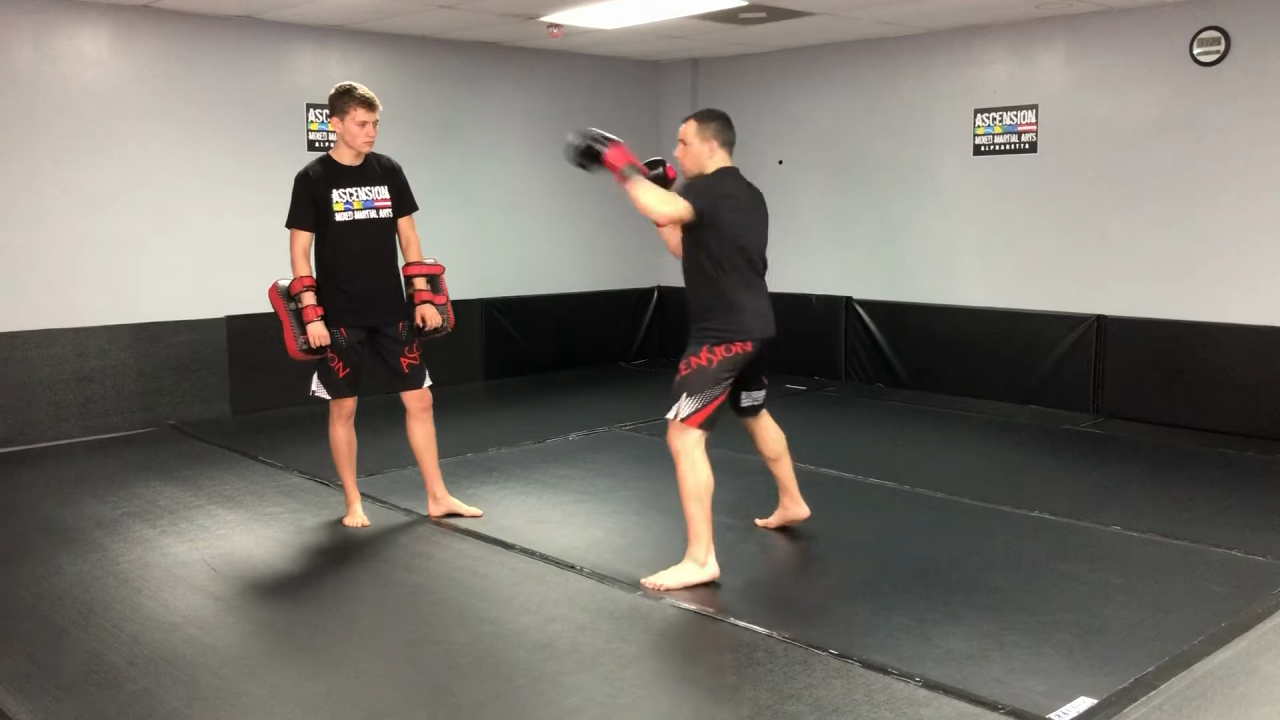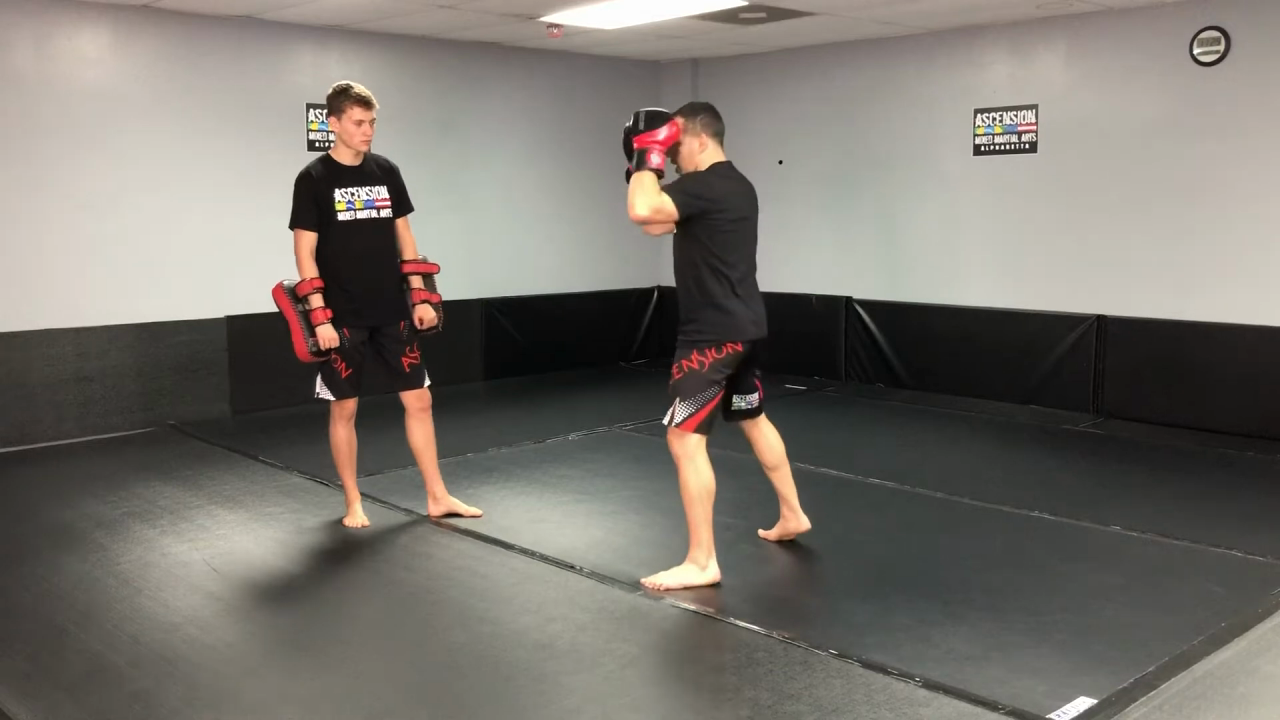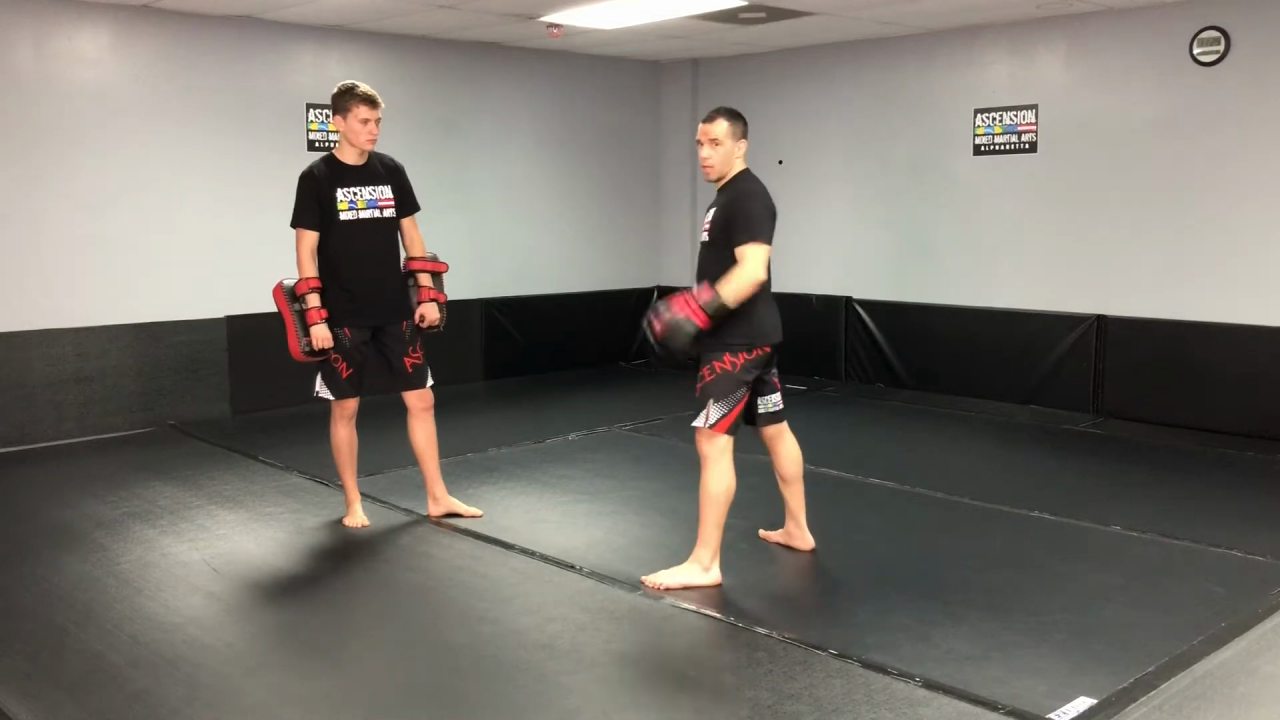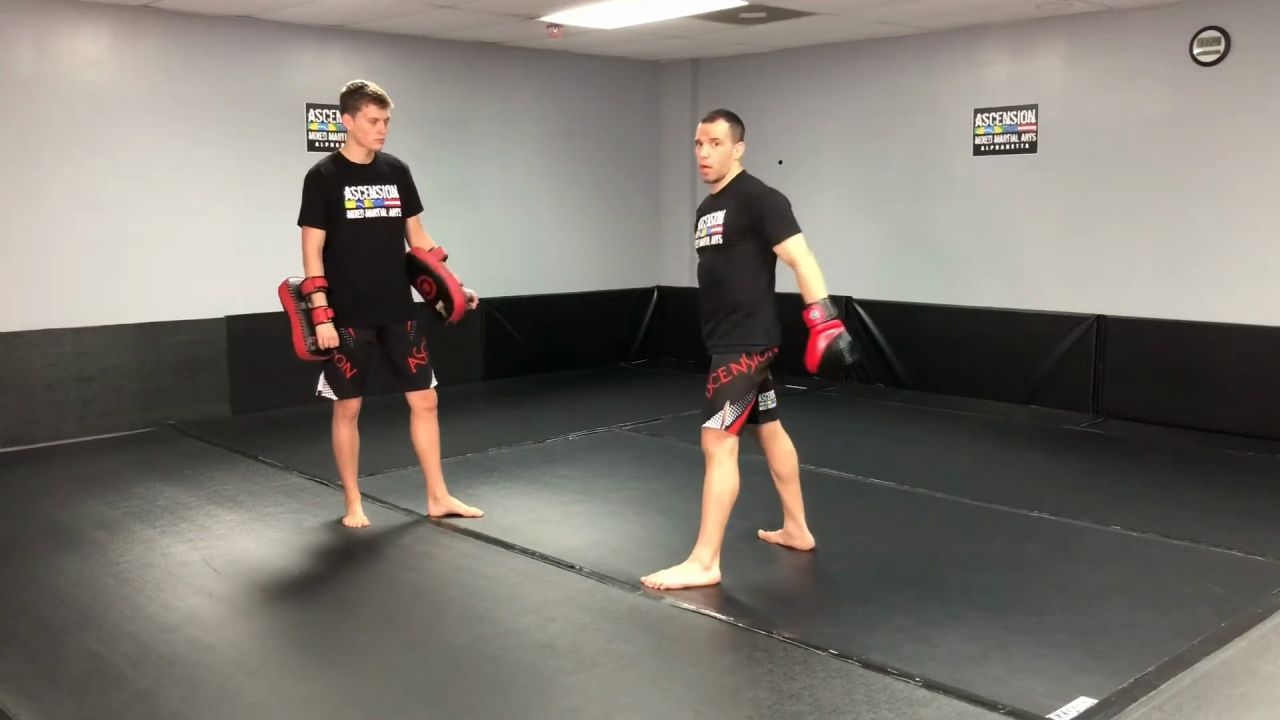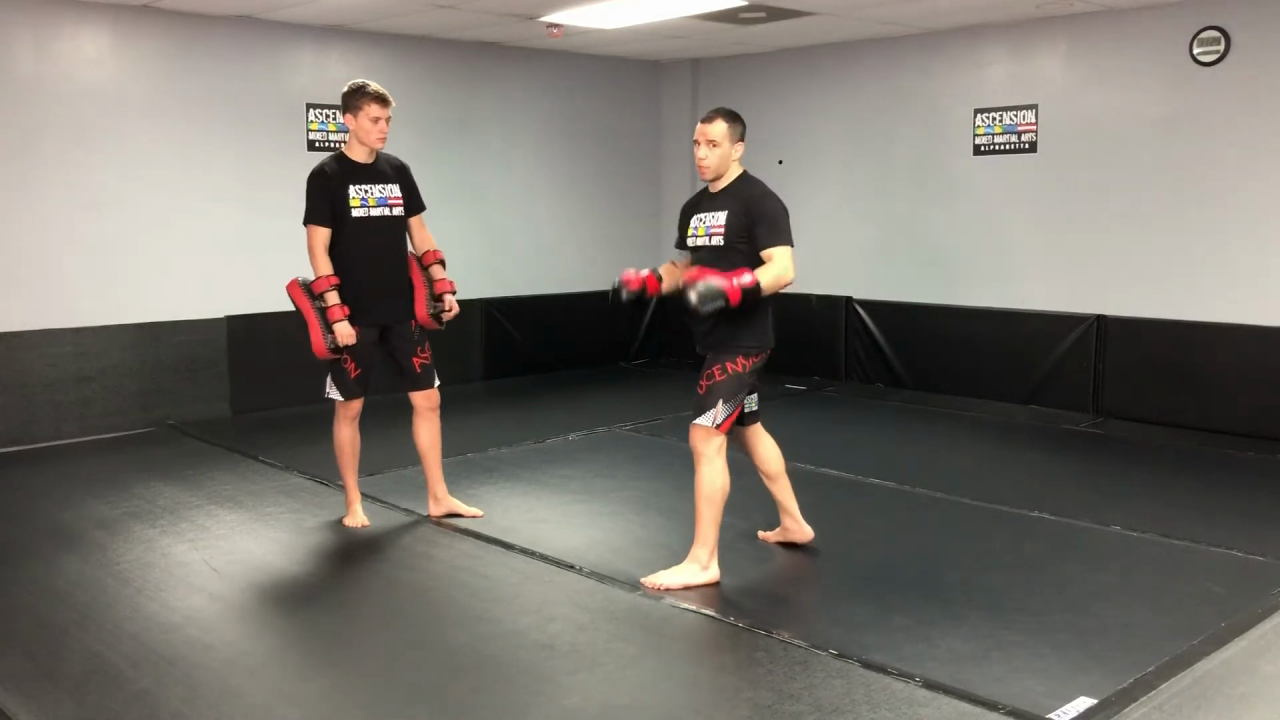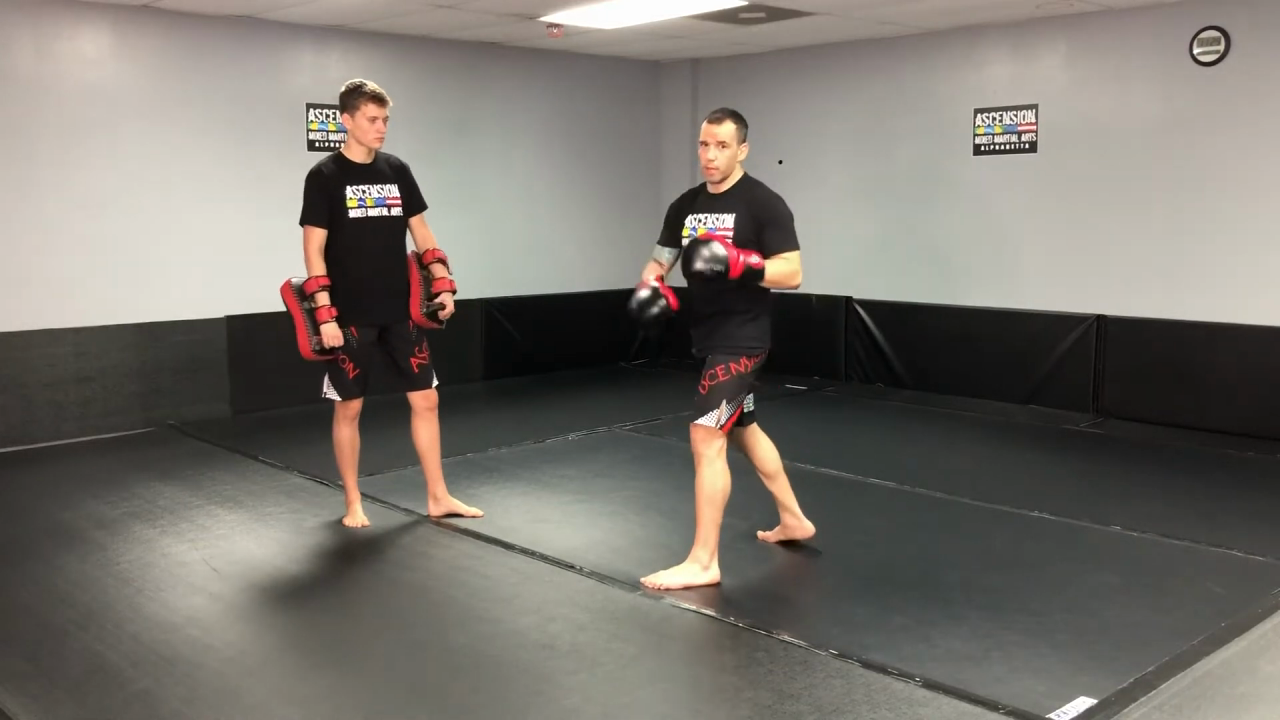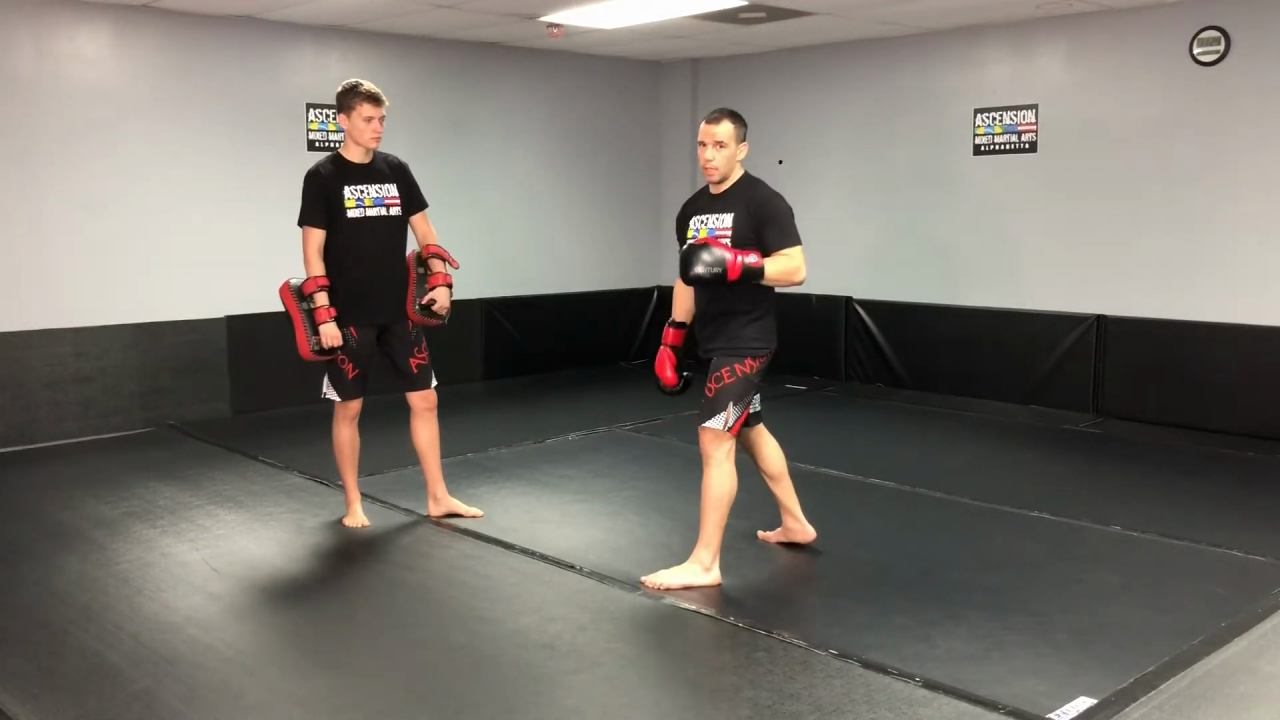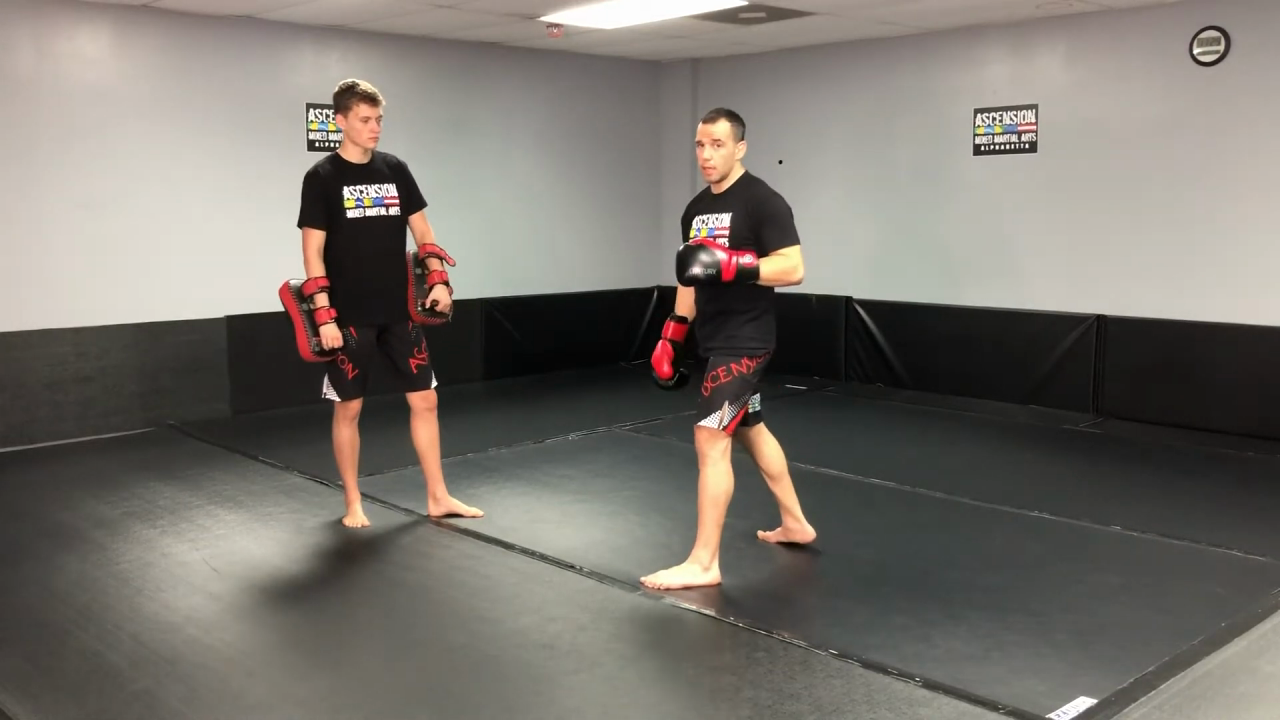
dt=0.4s
person 1, frame 1
left shoulder: (714, 190)
right shoulder: (747, 195)
left elbow: (660, 210)
right elbow: (686, 244)
left wrist: (624, 168)
right wrist: (648, 187)
left hip: (722, 334)
right hip: (751, 326)
left knee: (684, 435)
right knee: (754, 414)
left ankle: (700, 559)
right ankle: (791, 503)
person 1, frame 2
left shoulder: (704, 185)
right shoulder: (735, 185)
left elbow: (641, 210)
right elbow: (660, 222)
left wrist: (649, 154)
right wrist: (646, 165)
left hip: (713, 333)
right hip: (746, 325)
left knee: (684, 438)
right knee: (753, 418)
left ankle: (702, 562)
right ankle: (792, 515)
person 1, frame 3
left shoulder: (746, 196)
right shoulder: (732, 195)
left elbow: (752, 271)
left wrist: (698, 310)
right wrist: (687, 304)
left hip: (739, 339)
right hip: (755, 334)
left knee: (713, 441)
right knee: (774, 427)
left ankle: (704, 563)
right ankle: (797, 529)
person 1, frame 4
left shoulder: (757, 198)
right shoulder: (707, 207)
left elbow: (800, 259)
left wrist: (823, 319)
left hip: (744, 341)
right hip: (728, 339)
left knee: (718, 442)
right knee: (767, 428)
left ankle: (705, 561)
right ankle: (796, 528)
person 1, frame 5
left shoulder: (759, 201)
right shoulder: (694, 206)
left elbow: (783, 269)
right elbow: (681, 268)
left wrist: (731, 287)
right wrist: (647, 281)
left hip: (737, 338)
right hip: (718, 335)
left knee: (706, 438)
right knee: (748, 428)
left ankle: (702, 561)
right ankle: (793, 523)
person 1, frame 6
left shoulder: (764, 204)
right shoulder: (687, 204)
left elbow: (792, 274)
right elbow: (659, 262)
left wrist: (737, 262)
right wrist: (651, 287)
left hip: (740, 339)
right hip: (708, 338)
left knee: (707, 439)
right knee: (744, 429)
left ankle: (703, 562)
right ankle: (793, 520)
person 1, frame 7
left shoulder: (763, 201)
right shoulder: (692, 208)
left elbow: (795, 269)
right elbow: (687, 279)
left wrist: (735, 263)
right wrist: (671, 340)
left hip: (745, 341)
right hip: (715, 340)
left knee: (715, 441)
right knee: (751, 430)
left ankle: (704, 563)
right ankle: (795, 523)
person 1, frame 8
left shoulder: (762, 201)
right shoulder: (697, 208)
left elbow: (792, 269)
left wrist: (731, 265)
right wrist: (672, 335)
left hip: (744, 341)
right hip: (717, 339)
left knee: (710, 439)
right knee: (751, 429)
left ankle: (704, 562)
right ankle: (794, 522)
person 2, frame 1
left shoulder: (389, 170)
right shoulder: (313, 179)
left elbow: (408, 237)
right elbow: (300, 251)
left wrist: (423, 296)
right wrist: (311, 313)
left hip: (391, 311)
right hip: (340, 316)
left knee: (420, 399)
right knee: (343, 408)
left ankle: (437, 496)
right ankle: (353, 502)
person 2, frame 2
left shoulder: (386, 171)
right shoulder: (314, 179)
right elbow: (305, 253)
left wrist: (420, 296)
right wrist: (320, 316)
left hip: (392, 311)
right hip: (343, 316)
left knee: (419, 399)
right knee: (344, 408)
left ankle: (437, 496)
right ankle: (353, 503)
person 2, frame 3
left shoulder: (391, 170)
right shoulder: (317, 178)
left elbow: (410, 235)
right elbow: (306, 251)
left wrist: (427, 294)
right wrist: (315, 315)
left hip: (395, 311)
right hip: (344, 316)
left knee: (421, 399)
right knee: (345, 408)
left ankle: (437, 496)
right ankle: (353, 503)
person 2, frame 4
left shoulder: (396, 170)
right shoulder: (324, 176)
left elbow: (417, 236)
right elbow: (312, 250)
right wrist: (321, 314)
left hip: (398, 311)
right hip: (348, 316)
left knee: (424, 399)
right knee: (347, 407)
left ankle: (437, 496)
right ankle: (353, 503)
person 2, frame 5
left shoulder: (397, 169)
right shoulder: (327, 176)
left elbow: (419, 234)
right elbow: (318, 247)
left wrist: (442, 287)
right wrist: (335, 311)
left hip: (402, 310)
right hip: (354, 315)
left knee: (427, 398)
right knee: (349, 407)
left ankle: (438, 496)
right ankle: (353, 502)
person 2, frame 6
left shoulder: (397, 170)
right shoulder: (325, 176)
left elbow: (421, 233)
right elbow: (314, 249)
left wrist: (443, 284)
right wrist: (325, 313)
left hip: (401, 310)
right hip: (351, 315)
left knee: (426, 398)
right knee: (349, 407)
left ankle: (438, 496)
right ankle: (353, 503)
person 2, frame 7
left shoulder: (396, 169)
right shoulder: (323, 177)
left elbow: (423, 230)
right elbow: (313, 250)
left wrist: (440, 281)
right wrist: (324, 313)
left hip: (399, 311)
right hip: (350, 316)
left knee: (424, 399)
right knee: (348, 407)
left ankle: (438, 497)
right ankle: (353, 503)
person 2, frame 8
left shoulder: (394, 168)
right shoulder: (322, 177)
left elbow: (421, 229)
right elbow: (313, 251)
left wrist: (439, 279)
right wrist: (325, 314)
left hip: (399, 310)
right hip: (350, 316)
left knee: (424, 399)
right knee: (348, 407)
left ankle: (438, 496)
right ankle: (353, 503)
